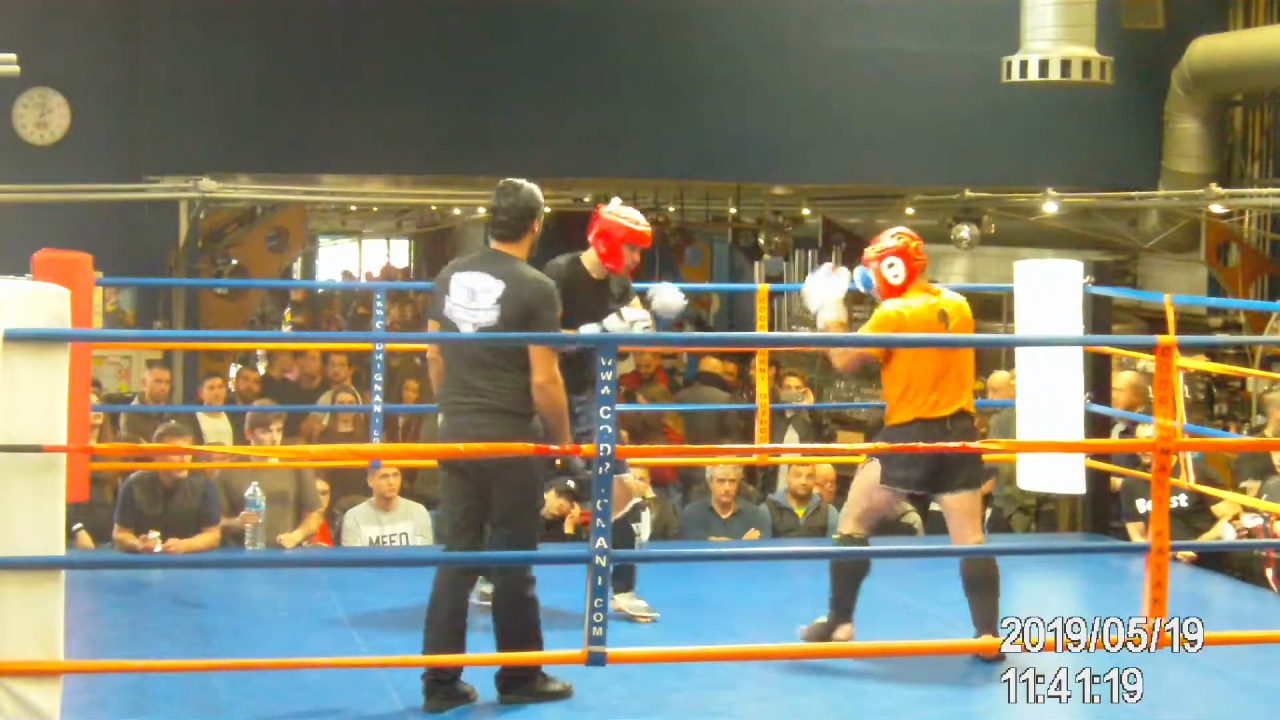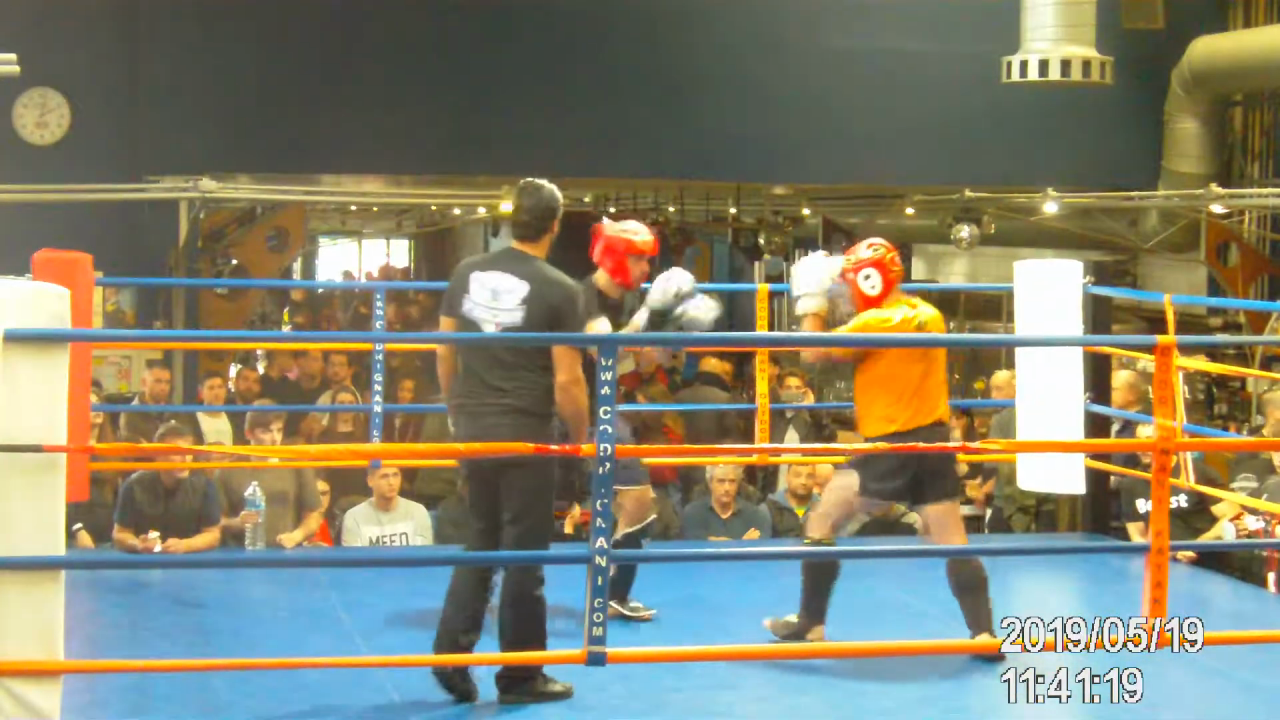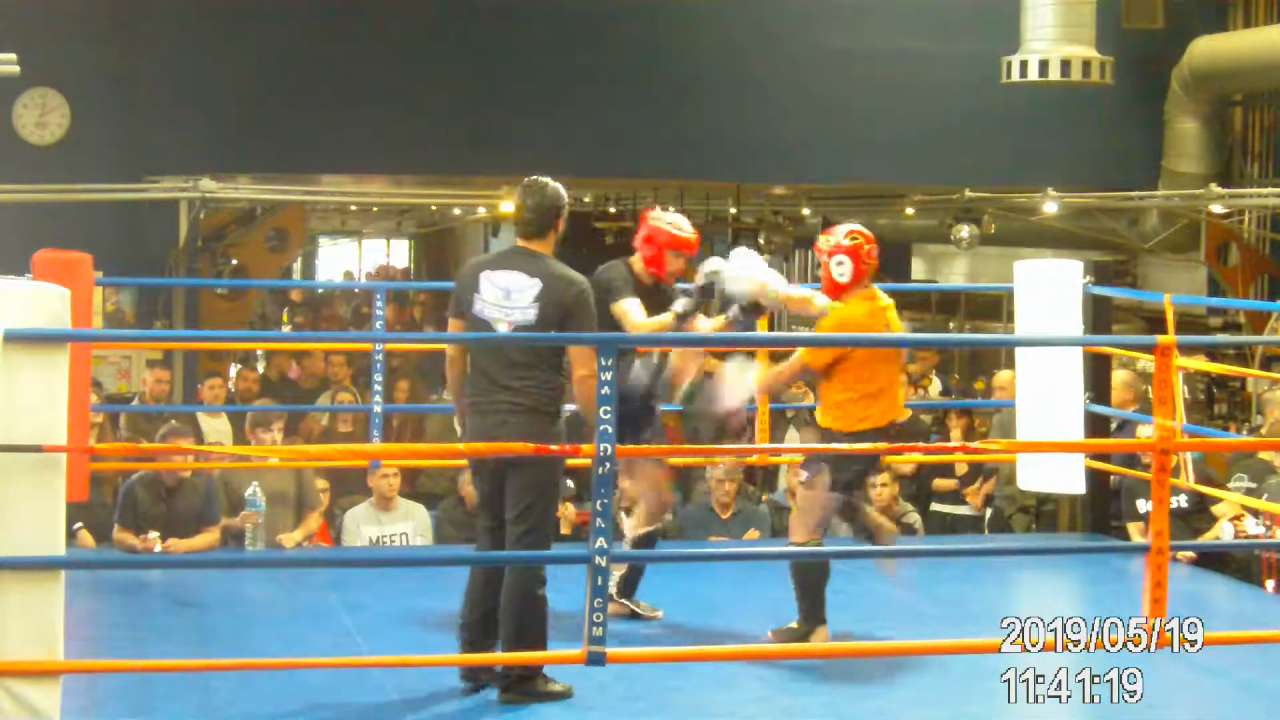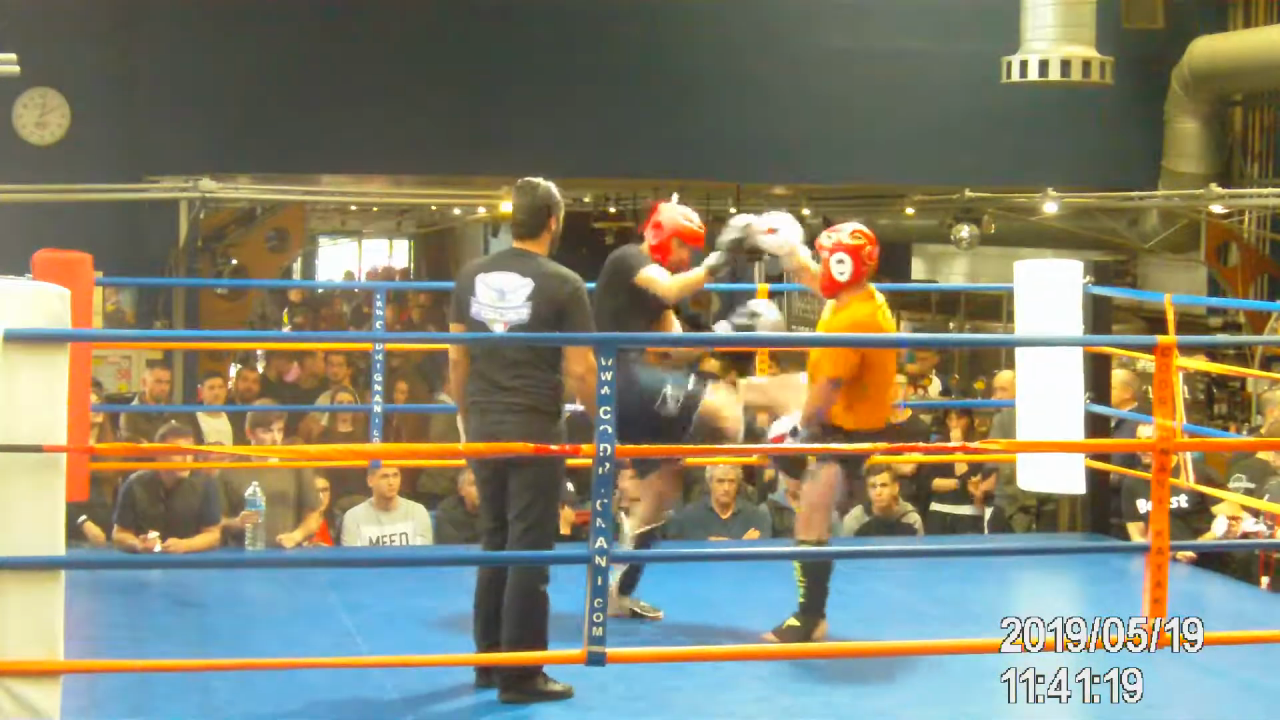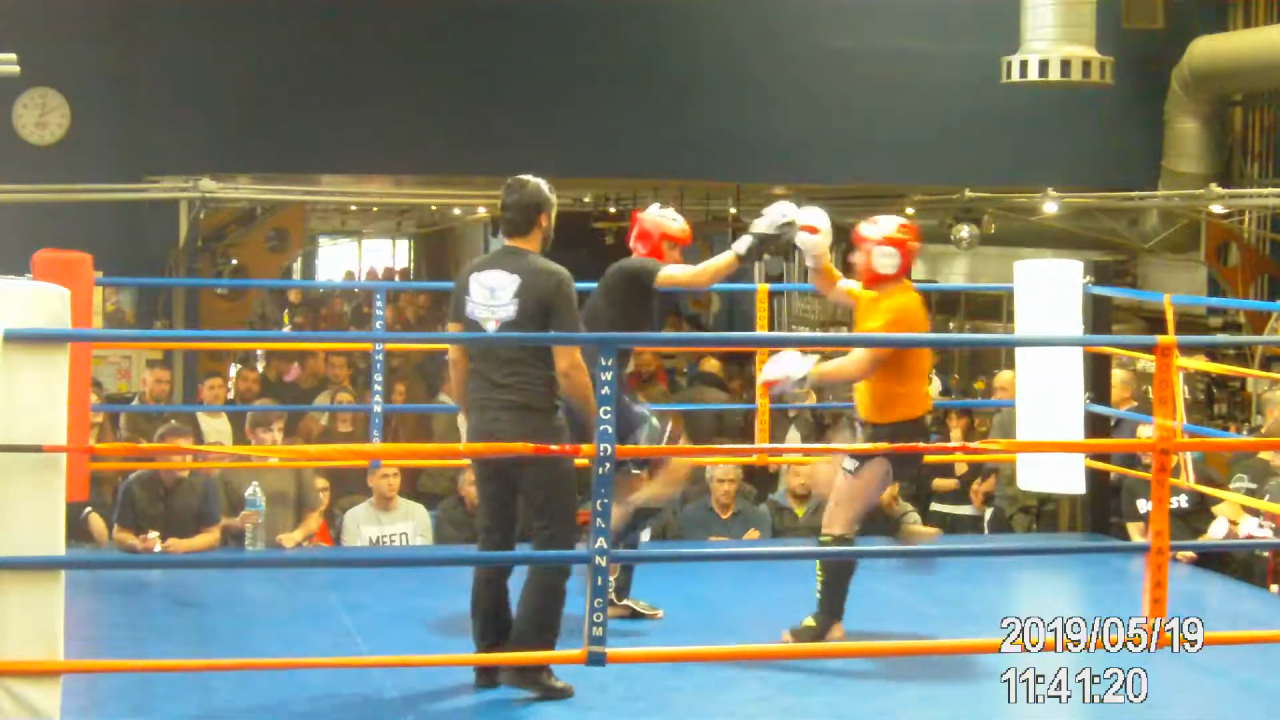
dt=0.2s
person 1, frame 1
left shoulder: (451, 275)
right shoulder: (535, 288)
left elbow: (435, 357)
right elbow: (544, 380)
right wrist: (565, 440)
left hip: (457, 434)
right hip: (510, 437)
left knee: (456, 555)
right knee: (512, 557)
left ankle: (441, 678)
right ankle: (518, 676)
person 1, frame 2
left shoulder: (467, 272)
right shoulder: (559, 289)
left elbow: (446, 355)
right elbow: (568, 380)
right wrist: (583, 443)
left hip: (474, 430)
right hip: (527, 435)
left knee: (480, 544)
right knee: (523, 554)
left ankle: (451, 650)
right ankle: (518, 676)
person 1, frame 3
left shoulder: (473, 273)
right shoulder: (569, 286)
left elbow: (454, 357)
right elbow: (584, 374)
left wrist: (463, 417)
left hip: (483, 429)
right hip: (534, 433)
left knee: (490, 544)
right knee: (526, 554)
left ankle: (477, 657)
right ankle: (520, 675)
person 1, frame 4
left shoulder: (472, 276)
right shoulder: (562, 283)
left elbow: (457, 361)
right elbow: (580, 370)
left hip: (485, 430)
right hip: (535, 432)
left knee: (495, 546)
right knee: (530, 551)
left ankle: (490, 660)
right ankle: (519, 674)
person 1, frame 5
left shoulder: (471, 275)
right shoulder: (551, 278)
left elbow: (458, 361)
right elbow: (568, 367)
right wrist: (598, 423)
left hip: (485, 428)
right hip: (535, 428)
left knee: (493, 543)
right knee: (555, 542)
left ankle: (490, 660)
right ankle: (526, 657)
person 2, frame 1
left shoulder: (893, 314)
right shoulder: (957, 304)
left elbow: (843, 359)
left wrist: (828, 309)
right wrist: (877, 293)
left hip: (907, 436)
right hip: (958, 431)
left knee: (852, 523)
right knee: (970, 539)
left ankle: (839, 621)
right ankle: (989, 634)
person 2, frame 2
left shoulder: (873, 323)
right shoulder: (929, 316)
left elbow: (825, 350)
left wrist: (808, 297)
right wrist: (830, 300)
left hip: (886, 447)
right hip: (933, 441)
left knee: (820, 524)
right knee: (954, 545)
left ankle: (811, 623)
right ankle: (984, 632)
person 2, frame 3
left shoulder: (843, 320)
right shoulder: (880, 303)
left elbow: (793, 372)
right elbow: (815, 303)
left wrist: (749, 388)
left hip: (849, 437)
right hip: (878, 428)
left knee: (805, 530)
left ankle: (811, 625)
right ankle: (878, 530)
person 2, frame 4
left shoulder: (848, 320)
right shoulder: (867, 299)
left elbow: (824, 390)
right elbow: (815, 278)
left wrist: (798, 426)
right wrist: (788, 249)
left hip: (853, 430)
right hip: (858, 420)
left knee: (809, 524)
left ankle: (809, 620)
person 2, frame 5
left shoulder: (897, 309)
right shoulder: (882, 296)
left elbow: (859, 366)
right elbow: (832, 288)
left wrist: (801, 369)
right wrist: (818, 250)
left hip: (893, 429)
right hip: (890, 422)
left knee: (838, 520)
right knee: (829, 481)
left ankle: (826, 622)
person 3, frame 1
left shoulder: (619, 282)
right shoulder: (562, 273)
left elbow: (640, 334)
left wrist: (659, 315)
right wrist: (600, 332)
left hip: (584, 400)
left knee: (625, 489)
left ankle: (622, 589)
person 3, frame 2
left shoulder: (631, 295)
right shoulder: (582, 296)
left wrist: (688, 322)
right wrist: (651, 310)
left knee: (638, 502)
left ankle: (615, 594)
person 3, frame 3
left shoulder: (662, 289)
right shoulder: (612, 276)
left elbow: (701, 329)
right elbow: (642, 332)
right wrist: (690, 304)
left hip: (631, 398)
left knee: (656, 497)
right knee: (689, 355)
left ankle: (620, 592)
person 3, frame 4
left shoulder: (653, 292)
right shoulder: (627, 259)
left elbow: (678, 339)
right elbow: (673, 290)
right wrist: (721, 255)
left hip: (627, 387)
right hip: (624, 379)
left knee: (661, 491)
right knee: (719, 400)
left ankle: (620, 595)
person 3, frame 5
left shoulder: (629, 279)
right shoulder: (635, 269)
right elbow: (697, 277)
right wrist: (750, 243)
left knee: (640, 485)
right knee: (676, 467)
left ankle: (615, 595)
right ankle: (606, 540)
